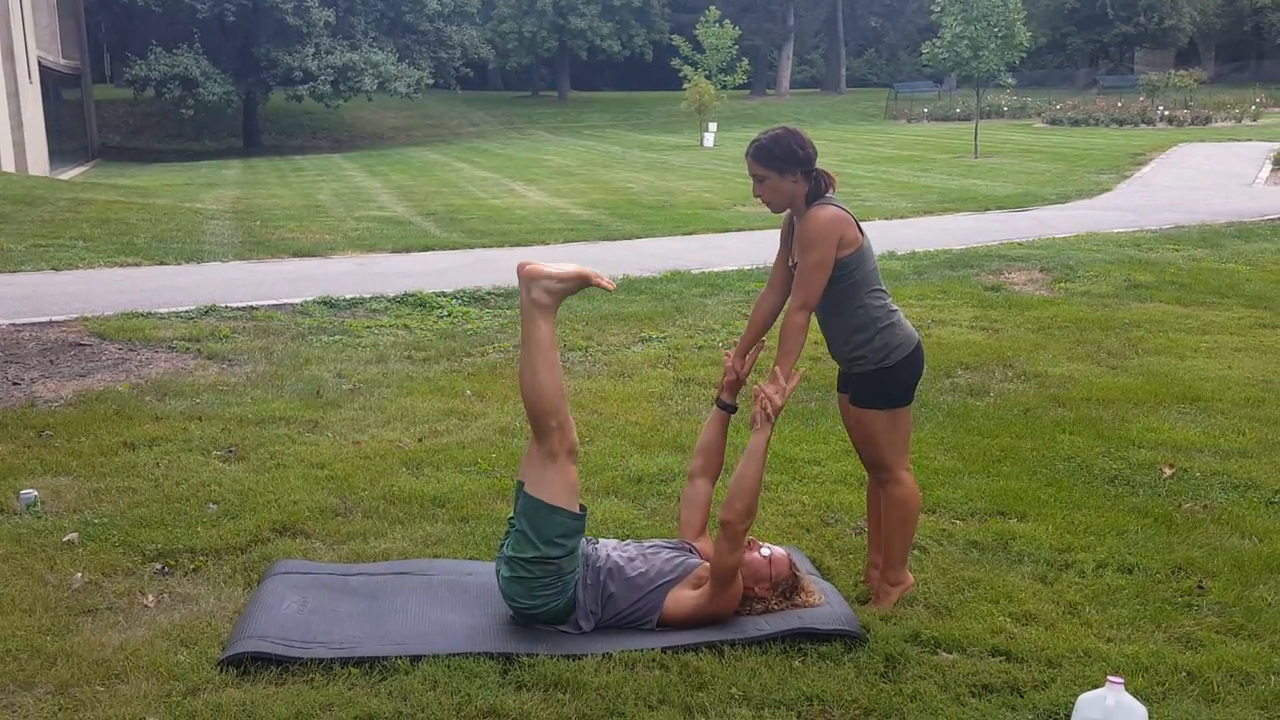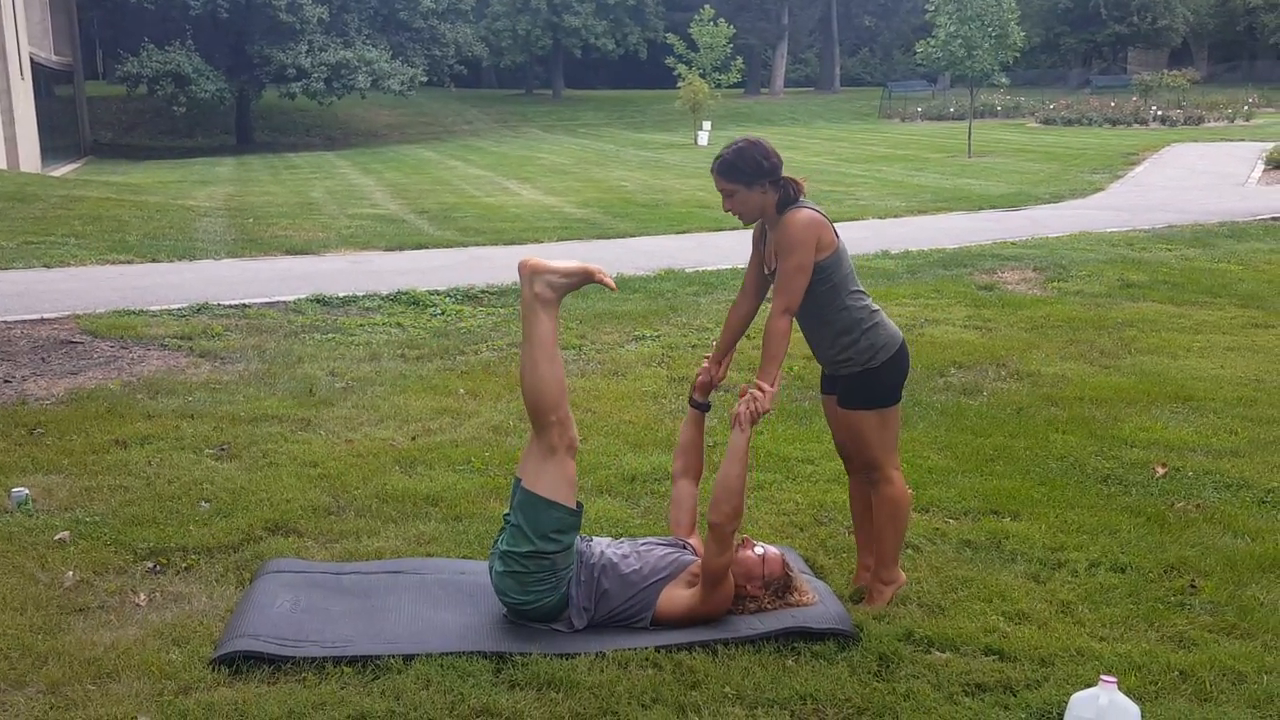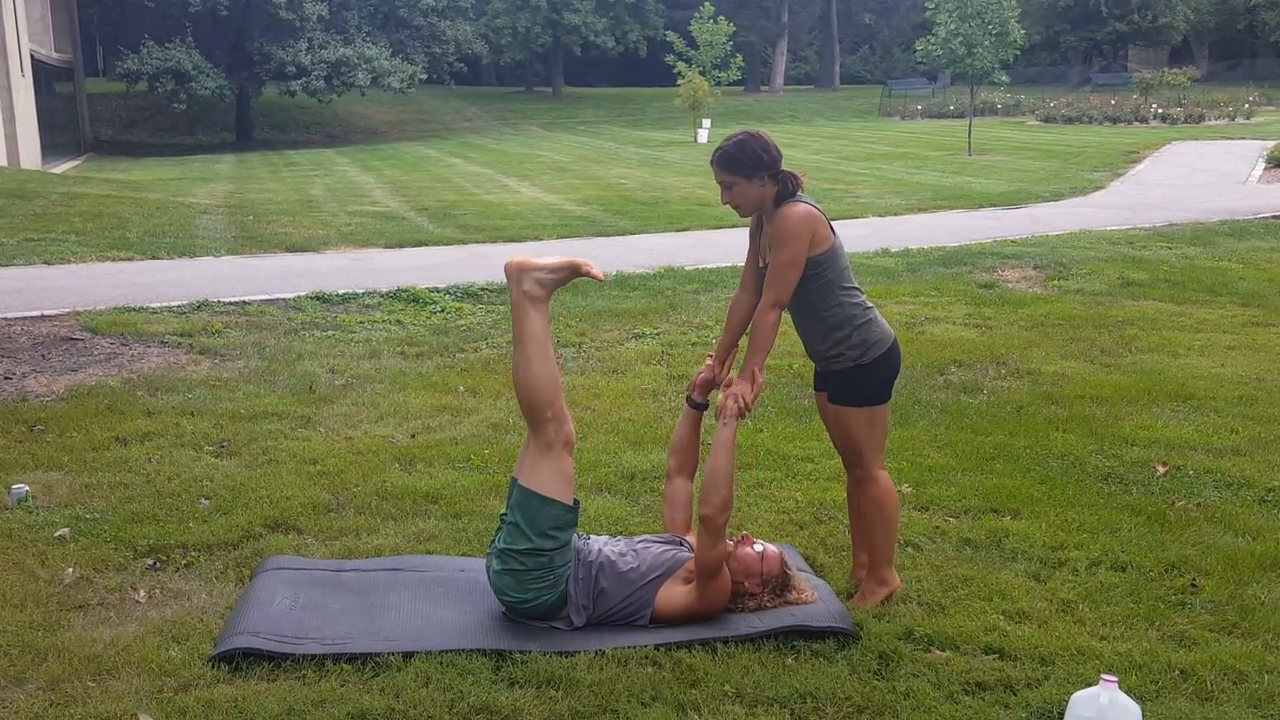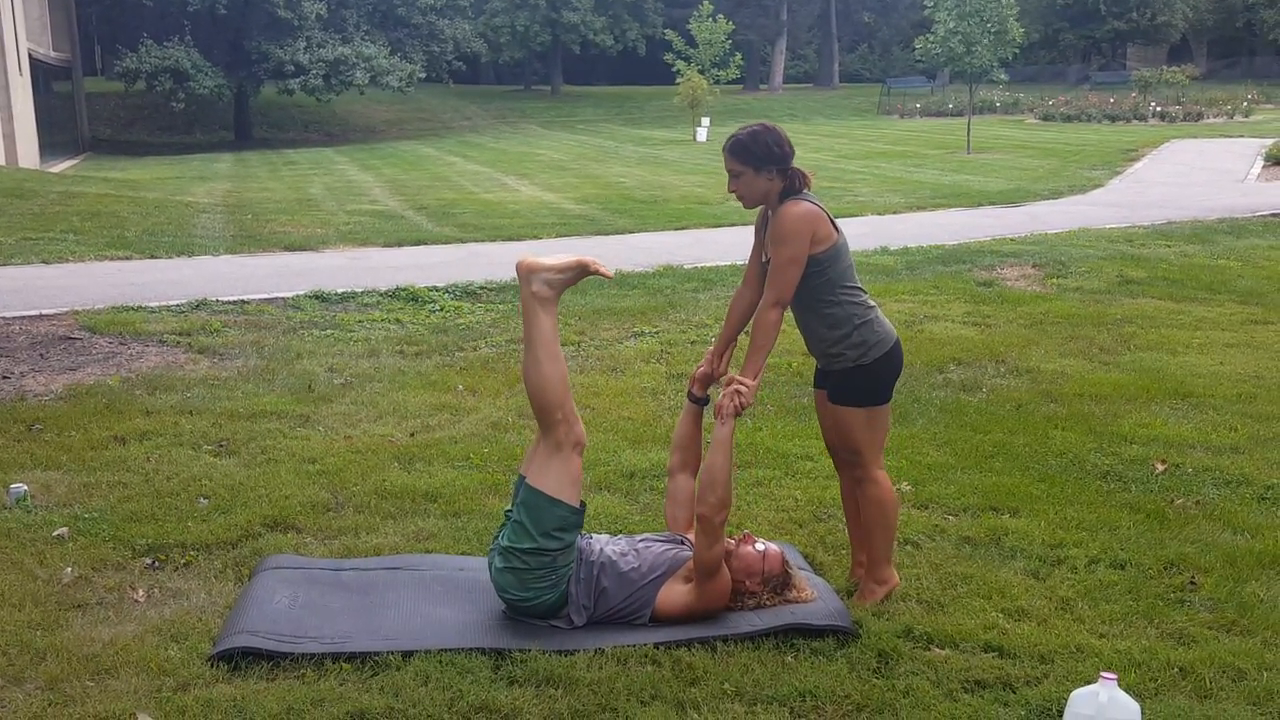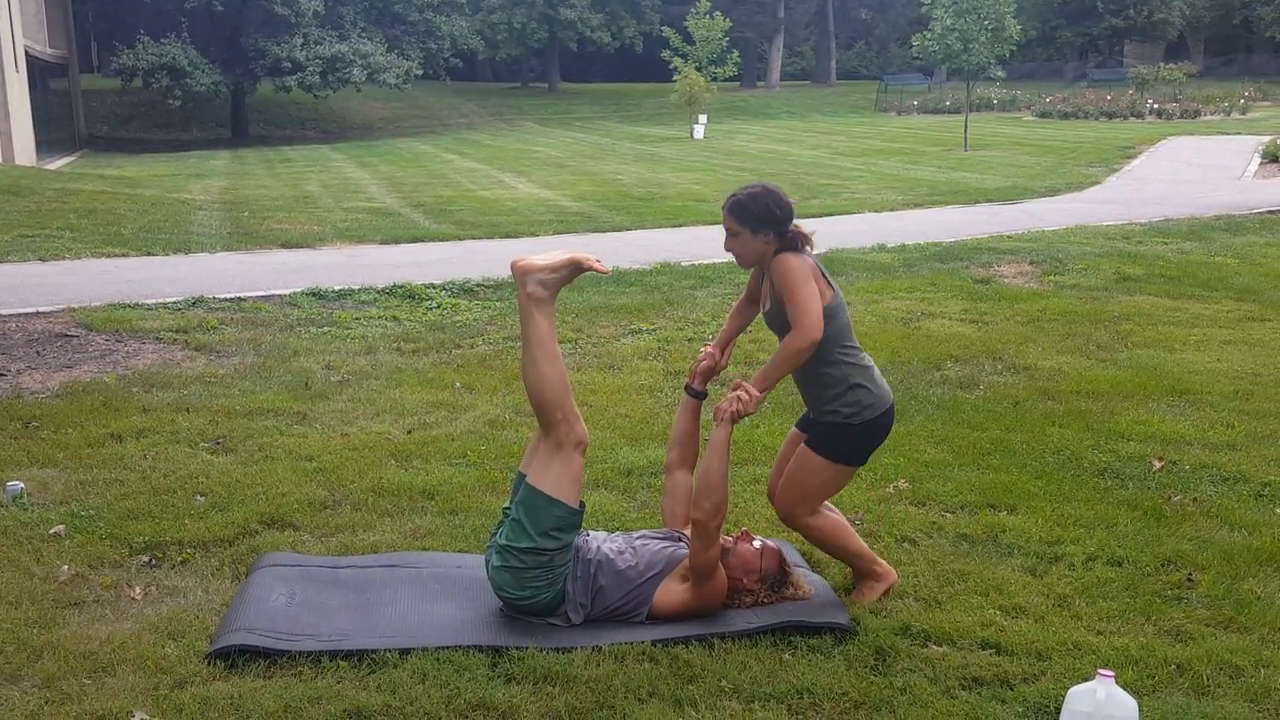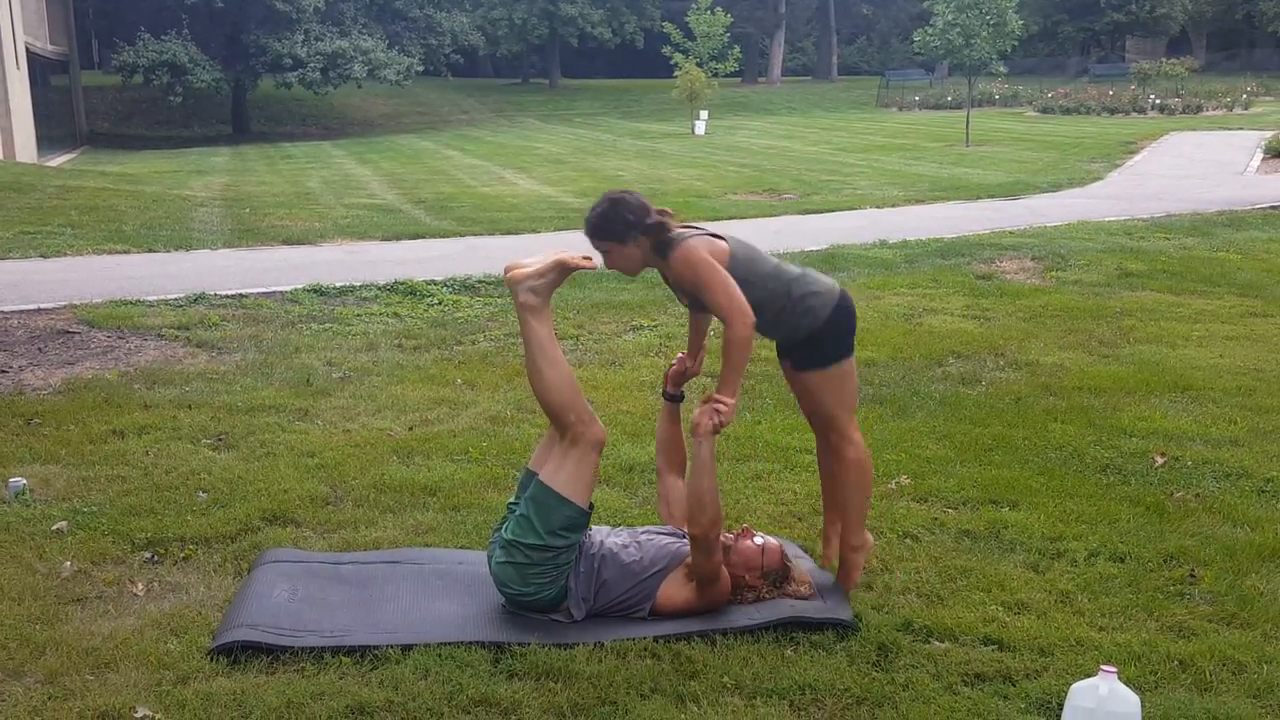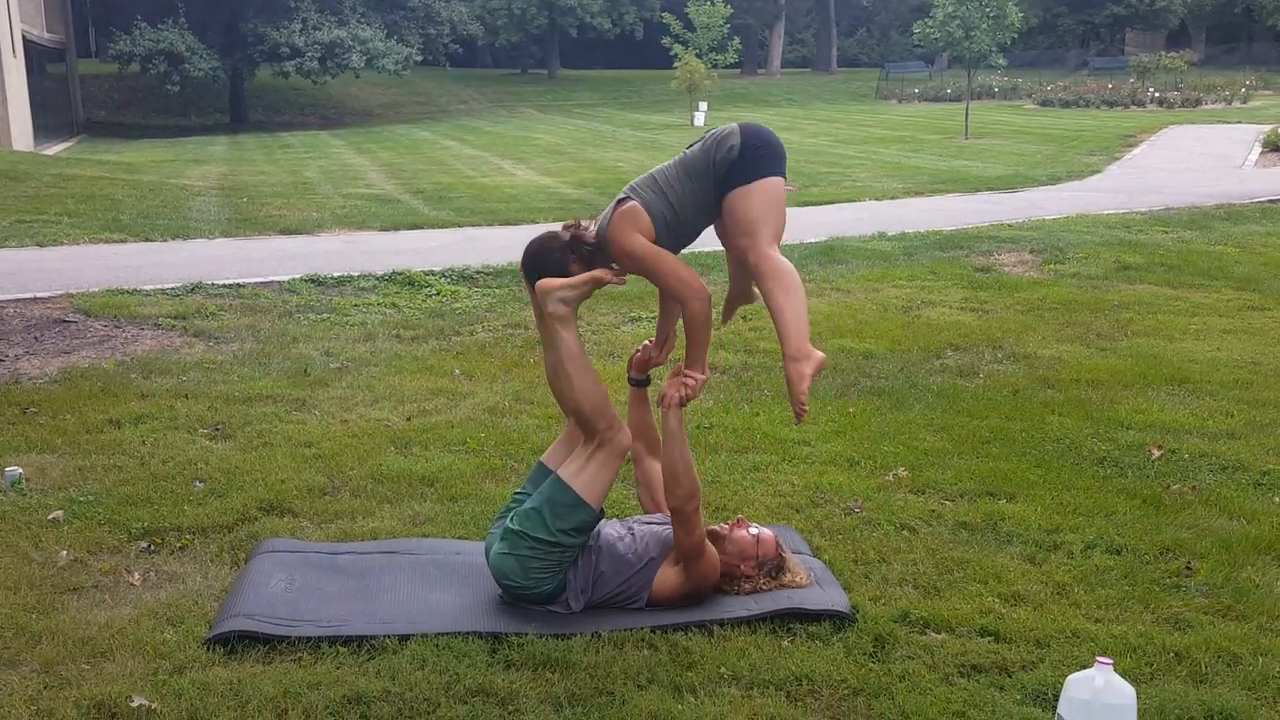
dt=0.4s
person 1, frame 1
left shoulder: (823, 220)
right shoulder: (795, 221)
left elbow: (801, 308)
right elbow: (774, 292)
left wrist: (779, 380)
right wrist: (740, 353)
left hip: (887, 358)
right hip: (859, 360)
left knee: (892, 470)
right knee: (875, 467)
left ankle: (895, 575)
right ankle: (876, 566)
person 1, frame 2
left shoulder: (800, 224)
right shoulder: (766, 229)
left elbow: (782, 312)
right elbow: (747, 299)
left wrist: (765, 387)
right wrist: (716, 362)
left hip: (873, 359)
right hip: (840, 362)
left knee: (880, 471)
right knee: (856, 467)
left ankle: (888, 575)
right ankle: (867, 567)
person 1, frame 3
left shoulder: (795, 218)
right shoulder: (763, 222)
left elbow: (772, 306)
right elbow: (747, 294)
left wrist: (750, 379)
right wrist: (719, 360)
left hip: (865, 355)
right hip: (833, 359)
left knee: (868, 468)
right knee: (853, 465)
left ankle: (883, 575)
right ankle: (862, 566)
person 1, frame 4
left shoulder: (796, 216)
right shoulder: (770, 217)
left elbow: (774, 303)
right elbow: (749, 288)
left wrist: (749, 377)
right wrist: (717, 353)
left hip: (866, 356)
right hip: (836, 357)
left knee: (864, 467)
right knee: (845, 463)
left ankle: (881, 573)
right ankle: (861, 564)
person 1, frame 5
left shoulder: (789, 265)
right shoulder: (770, 267)
left elbow: (808, 334)
right elbow: (749, 306)
left wrist: (757, 386)
right wrist: (721, 346)
left hip: (858, 414)
right hip: (832, 409)
left knee: (792, 506)
right knee: (782, 495)
left ankle: (876, 571)
right ankle: (867, 564)
person 1, frame 6
left shoulder: (683, 256)
right shoulder: (670, 247)
left elbow: (741, 320)
right elbow: (701, 304)
left wrist: (727, 394)
right wrist: (693, 355)
left hip: (820, 318)
right hip: (799, 324)
left knee: (836, 430)
right knee: (824, 426)
left ankle: (856, 543)
right ankle: (836, 525)
person 1, frame 7
left shoulder: (618, 242)
right shoulder: (606, 238)
left elbow: (693, 294)
right elbow: (675, 280)
left wrist: (696, 367)
right wrist: (665, 334)
left hip: (747, 150)
right hip: (735, 156)
left knee: (758, 253)
right knee: (738, 247)
left ankle: (799, 358)
right ankle: (741, 294)
person 2, frame 1
left shoulder: (721, 597)
right shoulder: (700, 557)
left elbow: (734, 519)
right elbow: (700, 475)
left wrist: (761, 431)
right wrist: (727, 398)
left hip: (545, 589)
right hip: (533, 571)
left knee: (557, 442)
right knee: (550, 434)
left ankle: (541, 297)
right ankle: (536, 293)
person 2, frame 2
left shoulder: (715, 596)
right shoulder: (692, 556)
left elbow: (722, 521)
right elbow: (684, 475)
left wrist: (742, 431)
right wrist: (698, 400)
left hip: (538, 584)
right hip: (527, 569)
left knee: (557, 438)
right knee: (551, 433)
left ankle: (543, 294)
right ankle: (541, 291)
person 2, frame 3
left shoulder: (712, 593)
right shoulder: (689, 553)
left elbow: (713, 514)
right elbow: (679, 474)
left wrist: (727, 425)
right wrist: (697, 400)
left hip: (536, 583)
right hip: (526, 571)
left knee: (553, 434)
right knee: (548, 431)
left ankle: (530, 289)
right ankle: (529, 288)
person 2, frame 4
left shoulder: (712, 591)
right shoulder: (688, 550)
left elbow: (712, 513)
right elbow: (682, 469)
left wrist: (725, 424)
right wrist: (697, 394)
left hip: (535, 581)
right hip: (524, 567)
left knee: (564, 436)
right knee: (558, 431)
left ankle: (540, 290)
right ankle: (540, 290)
person 2, frame 5
left shoulder: (709, 590)
right shoulder: (686, 547)
left elbow: (706, 517)
right elbow: (679, 465)
left wrist: (723, 428)
right wrist: (696, 388)
left hip: (533, 580)
right hip: (517, 557)
left knee: (566, 434)
right knee: (558, 428)
left ankle: (537, 292)
right ankle: (537, 288)
person 2, frame 6
left shoulder: (713, 589)
right shoulder: (684, 542)
left elbow: (704, 531)
right elbow: (669, 470)
left wrist: (703, 439)
right wrist: (672, 392)
left hip: (532, 576)
right hip: (518, 552)
left knee: (584, 432)
right knee: (571, 426)
left ankle: (532, 297)
right ankle: (531, 293)
person 2, frame 7
left shoulder: (702, 571)
right shoulder: (677, 533)
left elbow: (685, 502)
right elbow: (646, 452)
left wrist: (672, 412)
right wrist: (639, 379)
left hip: (528, 565)
right hip: (513, 541)
left knee: (611, 437)
right knee: (588, 427)
left ankle: (558, 310)
right ankle: (547, 303)
